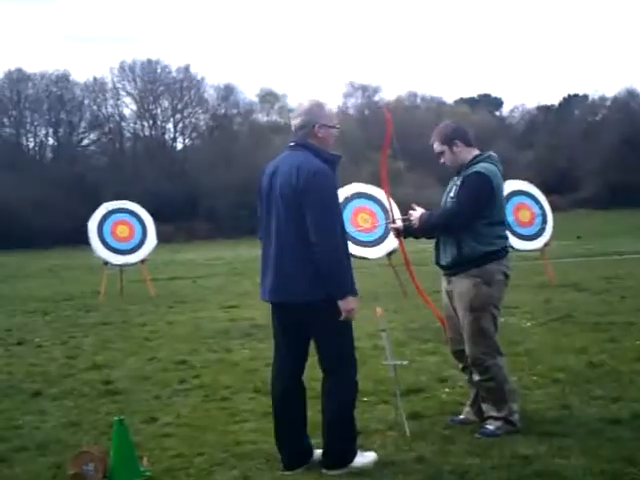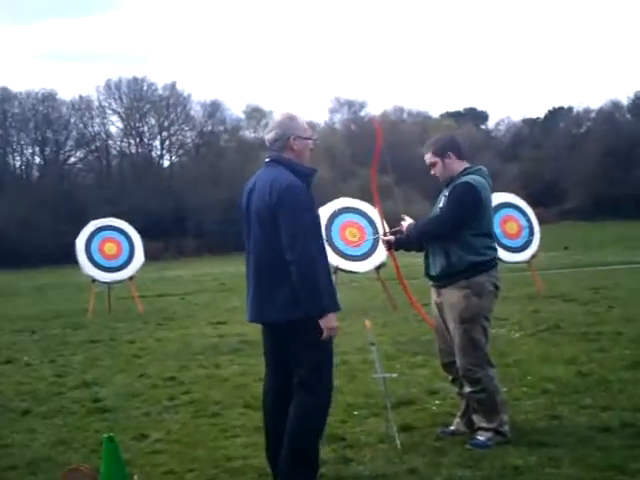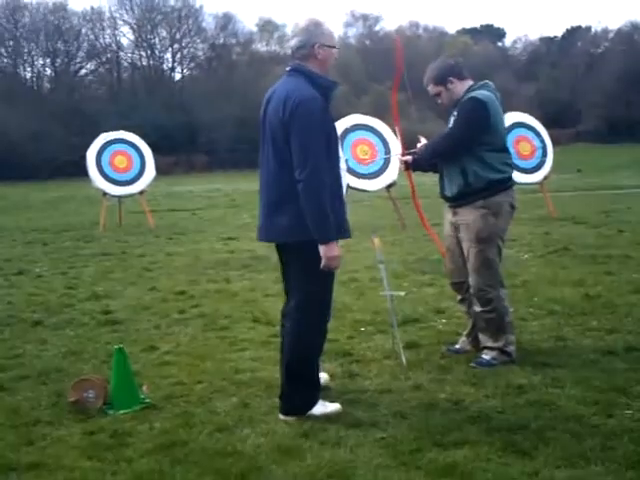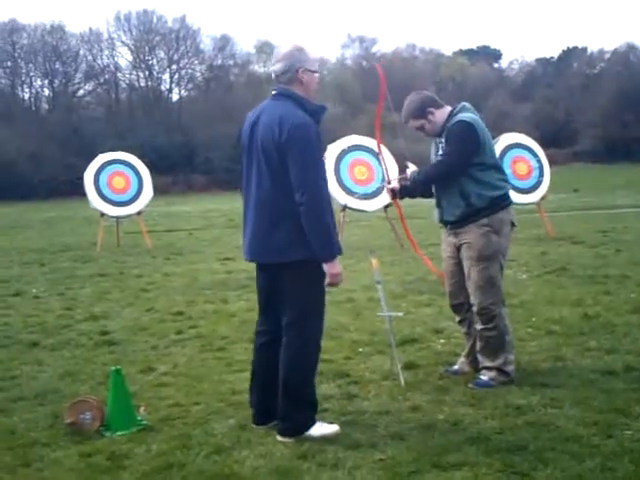
dt=0.7s
person 1, frame 1
left shoulder: (273, 168)
right shoulder: (316, 171)
right elbow: (327, 238)
right wrist: (344, 290)
left hip: (281, 288)
right hip: (317, 288)
left knee: (287, 369)
right knee: (340, 369)
left ankle: (293, 453)
right ankle: (340, 455)
person 1, frame 2
left shoulder: (255, 184)
right shoulder: (290, 186)
right elbow: (303, 255)
right wrist: (324, 309)
left hip: (269, 303)
right hip: (298, 306)
left knee: (278, 385)
right knee: (313, 388)
person 1, frame 3
left shoulder: (278, 92)
right shoulder: (307, 99)
right elbow: (311, 175)
right wrist: (327, 236)
left hip: (283, 219)
right hip: (304, 224)
left knee: (297, 304)
right knee: (310, 310)
left ankle: (298, 376)
right ankle: (298, 399)
person 1, frame 4
left shoulder: (256, 117)
right shoulder: (298, 123)
right elbow: (311, 195)
right wrist: (329, 253)
left hip: (264, 241)
right hip: (296, 246)
left knee: (270, 326)
right knee: (301, 332)
left ankle: (264, 409)
right ankle: (295, 421)
person 2, frame 1
left shoulder: (481, 175)
right shoulder: (464, 176)
left elbow: (455, 218)
right elbow: (449, 220)
left wrist: (423, 219)
right wrist: (410, 228)
left hip: (480, 272)
right hip: (458, 272)
left knee: (481, 348)
right knee: (462, 347)
left ankle: (503, 415)
right ankle: (480, 406)
person 2, frame 2
left shoulder: (469, 186)
right shoulder: (455, 187)
left elbow: (441, 227)
right elbow: (435, 232)
left wrist: (412, 228)
right wrist: (400, 241)
left hip: (469, 284)
right hip: (447, 283)
left knee: (472, 359)
right knee: (452, 359)
left ankle: (494, 426)
right ankle: (470, 418)
person 2, frame 3
left shoulder: (478, 103)
right shoulder: (466, 106)
left elbow: (450, 145)
right elbow: (451, 154)
left wrist: (423, 151)
right wrist: (417, 161)
left hip: (484, 203)
right hip: (461, 203)
left knee: (483, 280)
right knee: (460, 277)
left ankle: (500, 346)
right ankle: (476, 336)
person 2, frame 4
left shoulder: (464, 126)
right shoulder: (445, 133)
left elbow: (445, 170)
right elbow: (436, 180)
left wrist: (413, 177)
right wrist: (403, 188)
left hip: (484, 222)
right hip: (456, 224)
left knee: (485, 300)
right knee: (459, 298)
left ankle: (498, 367)
right ankle: (474, 357)
